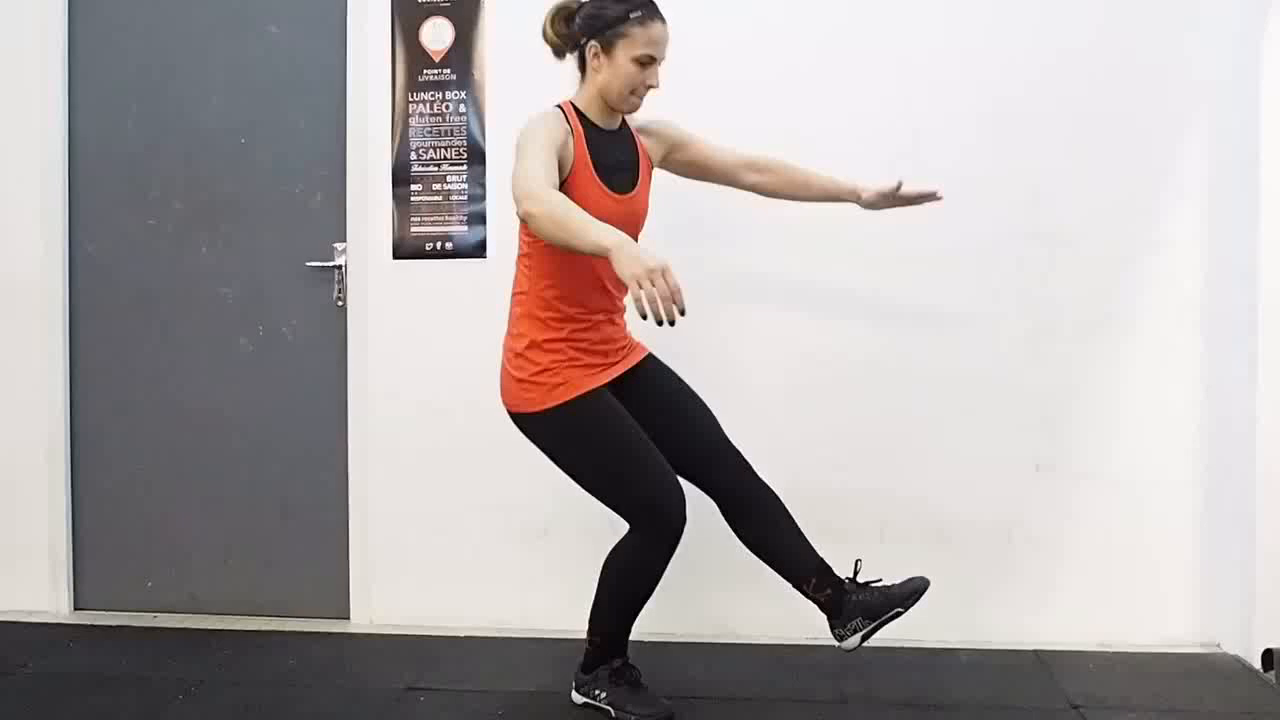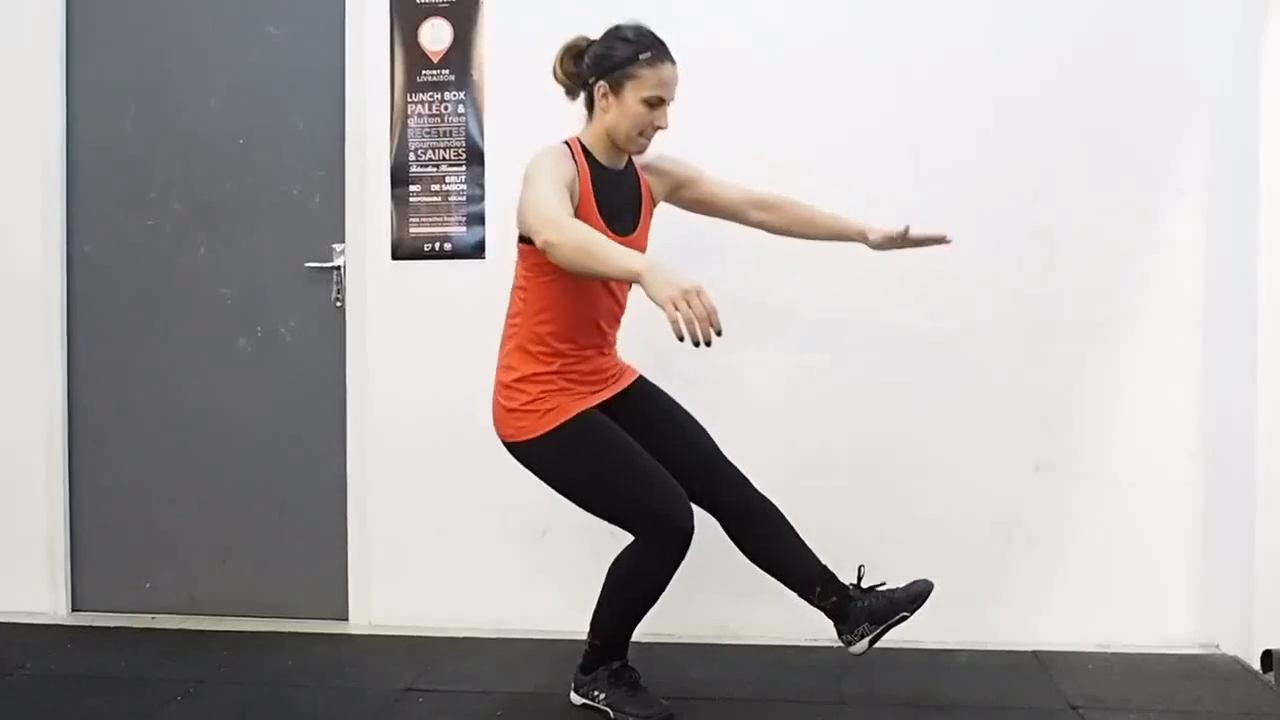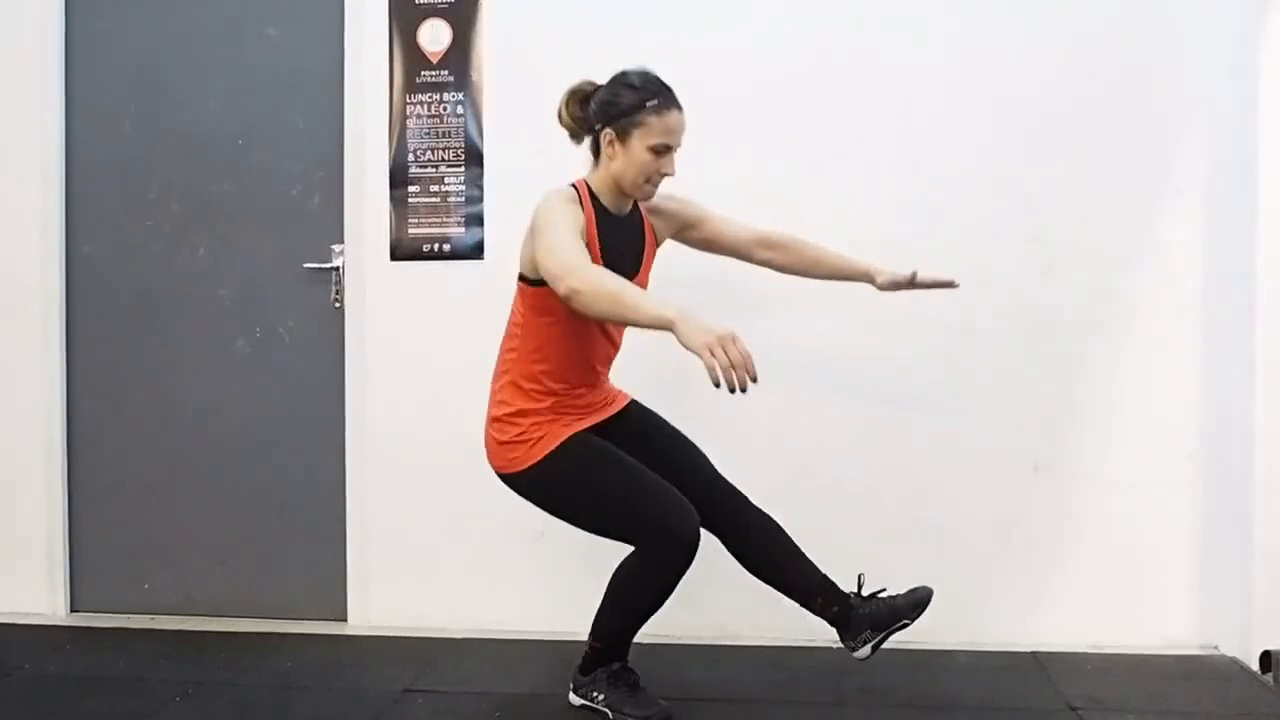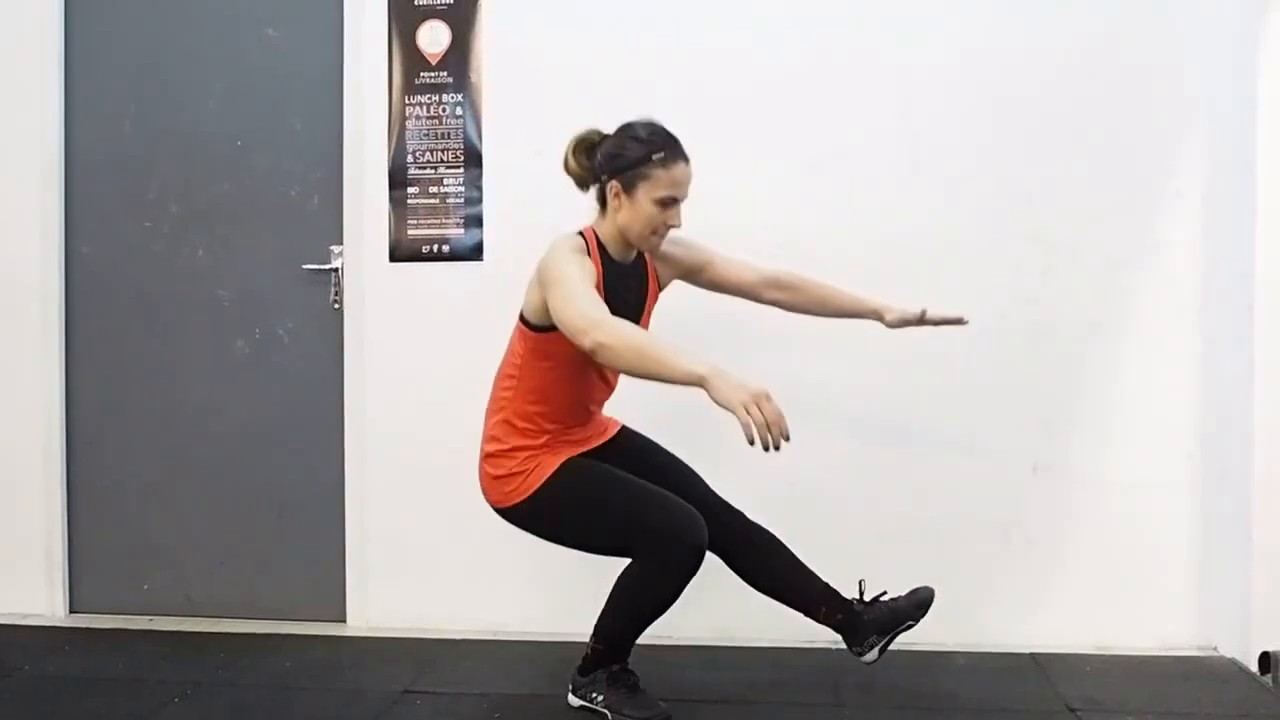
dt=0.1s
person 1, frame 1
left shoulder: (647, 138)
right shoulder: (549, 133)
left elbow: (751, 170)
right elbow: (537, 203)
left wrist: (859, 193)
right wrist: (622, 248)
left hip: (614, 359)
right hip: (550, 375)
left knee: (726, 471)
right knee: (659, 508)
left ankle: (842, 602)
person 1, frame 2
left shoulder: (652, 175)
right shoulder: (555, 167)
left elbow: (757, 207)
right elbow: (554, 234)
left wrist: (865, 235)
right wrist: (651, 273)
left hip: (606, 380)
right hip: (542, 400)
left knee: (723, 487)
right knee: (667, 519)
left ankle: (844, 607)
person 1, frame 3
left shoulder: (655, 215)
right shoulder: (560, 213)
left elbow: (762, 244)
right elbow: (575, 282)
left wrist: (873, 274)
right wrist: (680, 319)
left hip: (592, 410)
right hip: (530, 432)
left knee: (722, 501)
right knee: (671, 526)
left ankle: (850, 616)
person 1, frame 4
left shoulder: (660, 257)
right shoulder: (567, 261)
left elbow: (768, 284)
right elbow: (601, 338)
left wrist: (881, 311)
right wrist: (713, 378)
left hip: (586, 437)
right hip: (527, 463)
left knee: (720, 519)
right knee: (678, 535)
left ankle: (853, 620)
